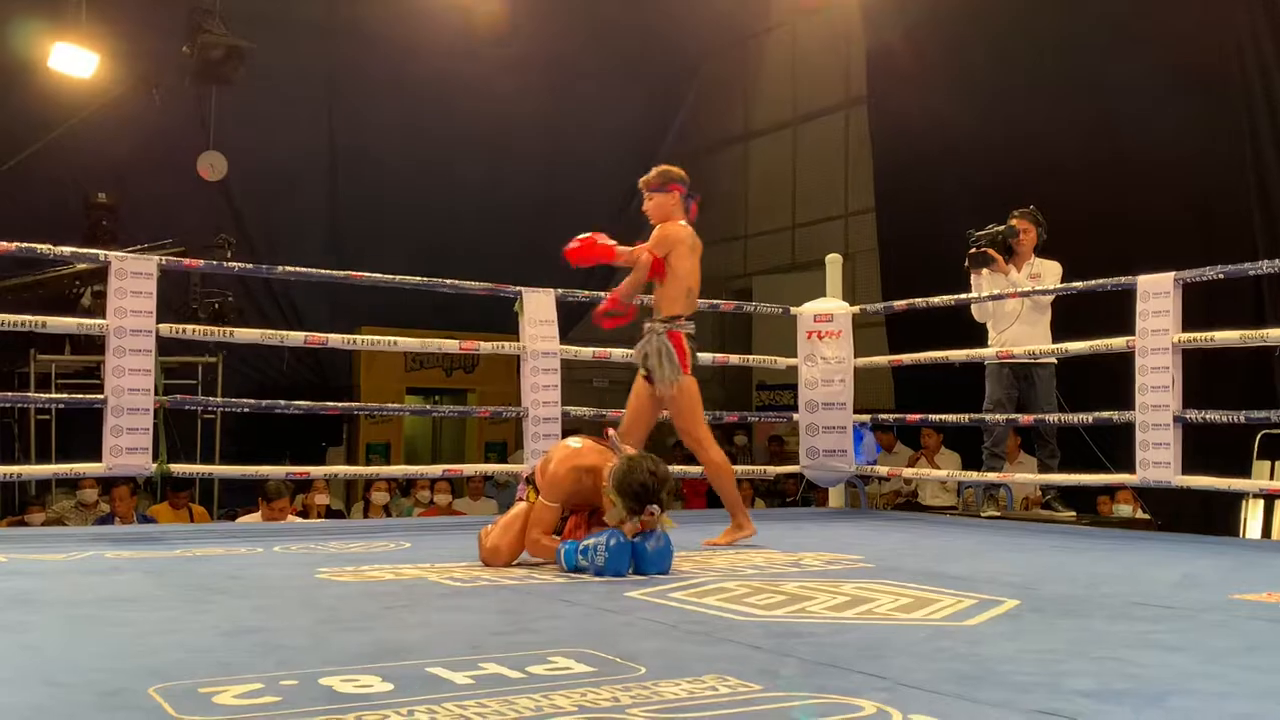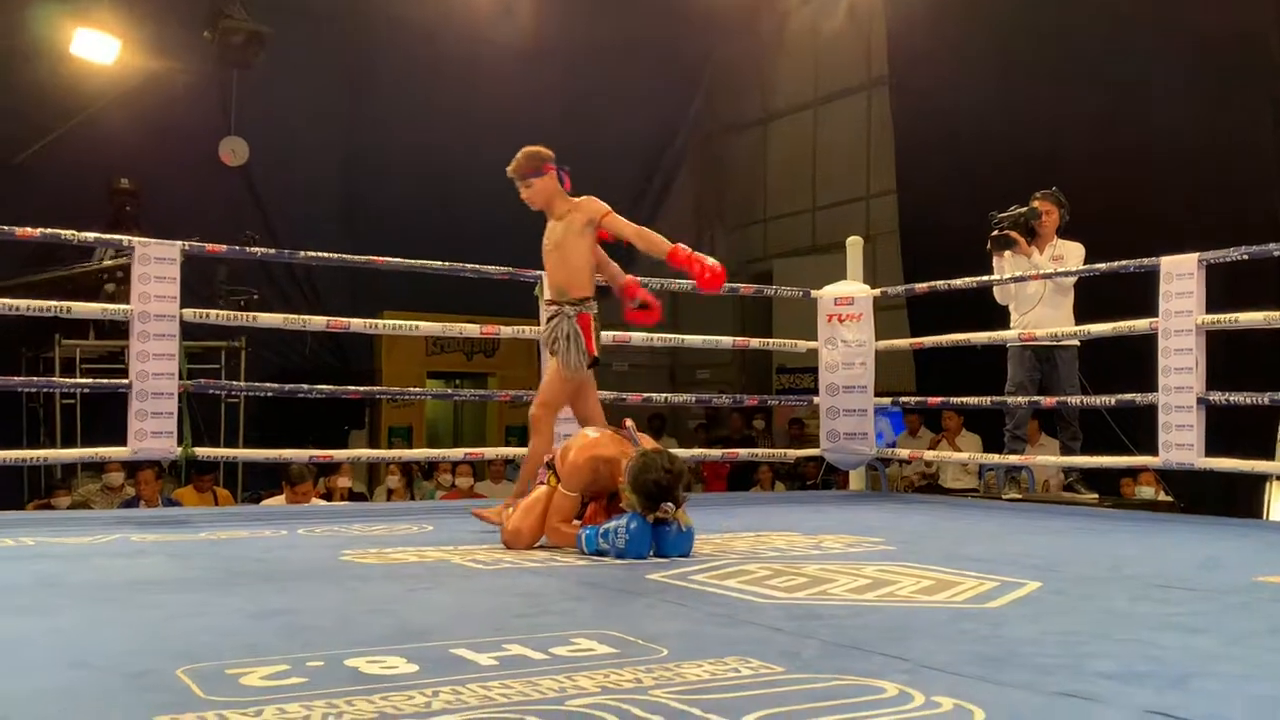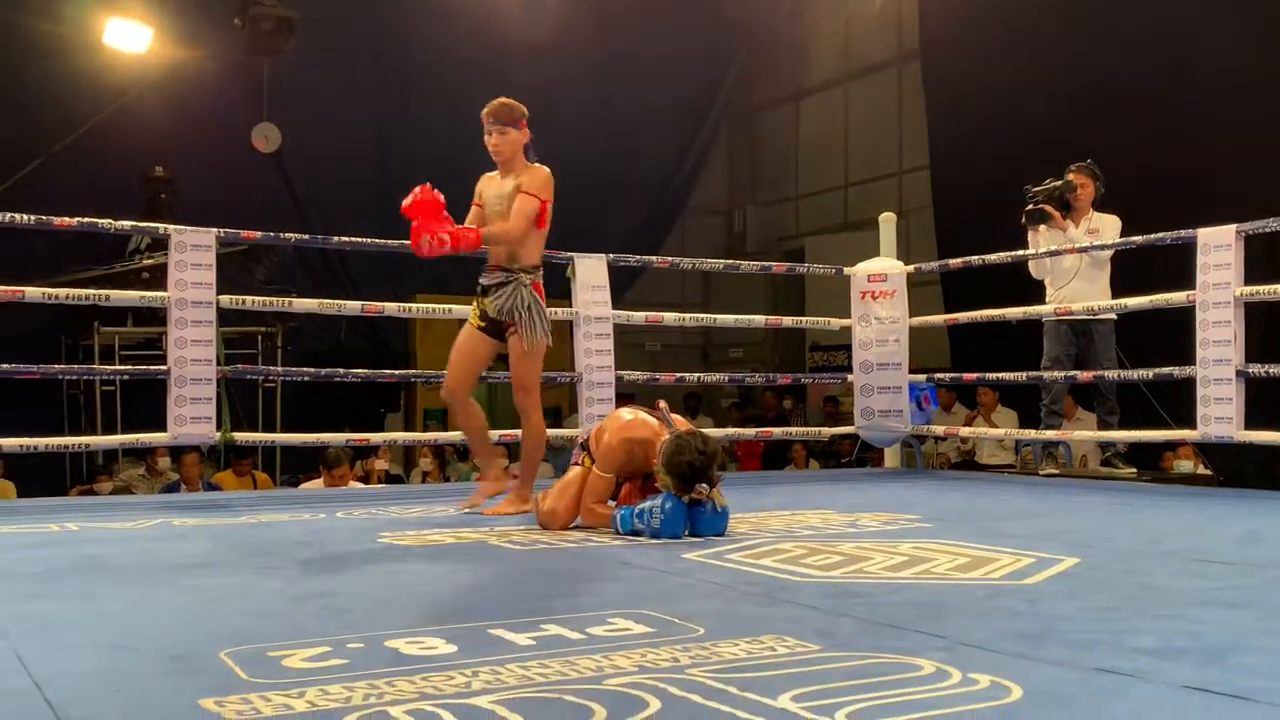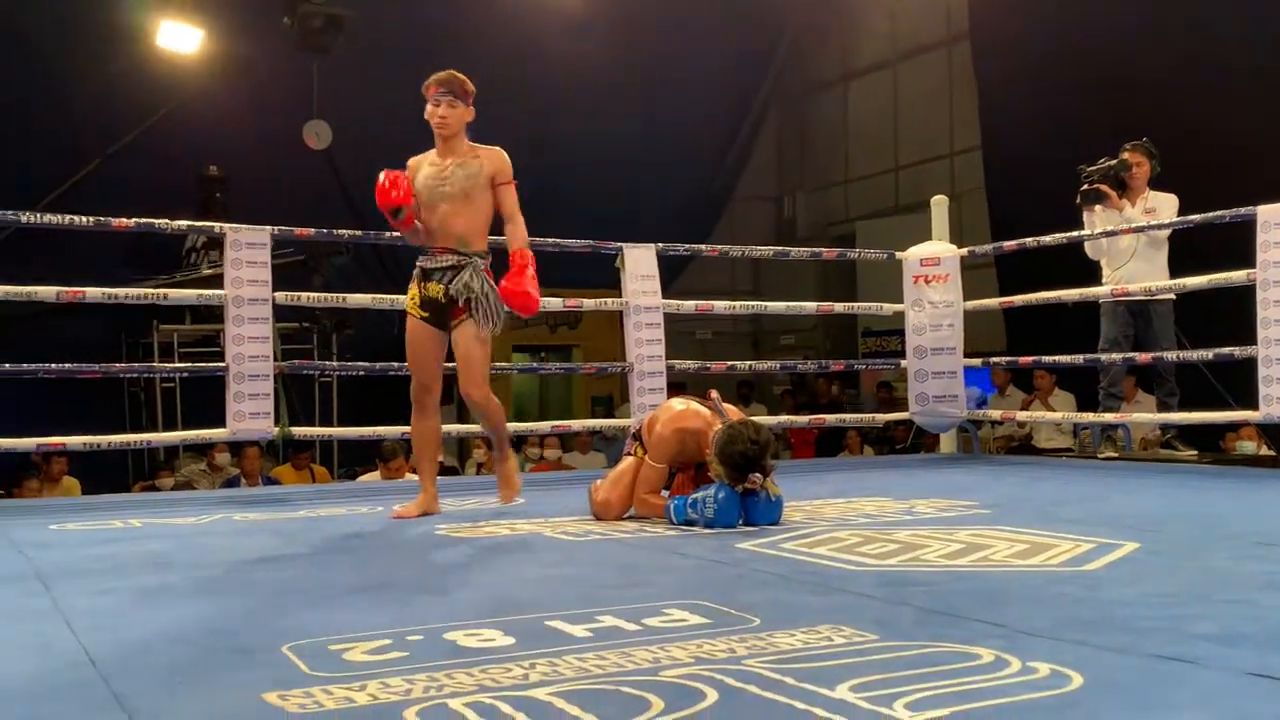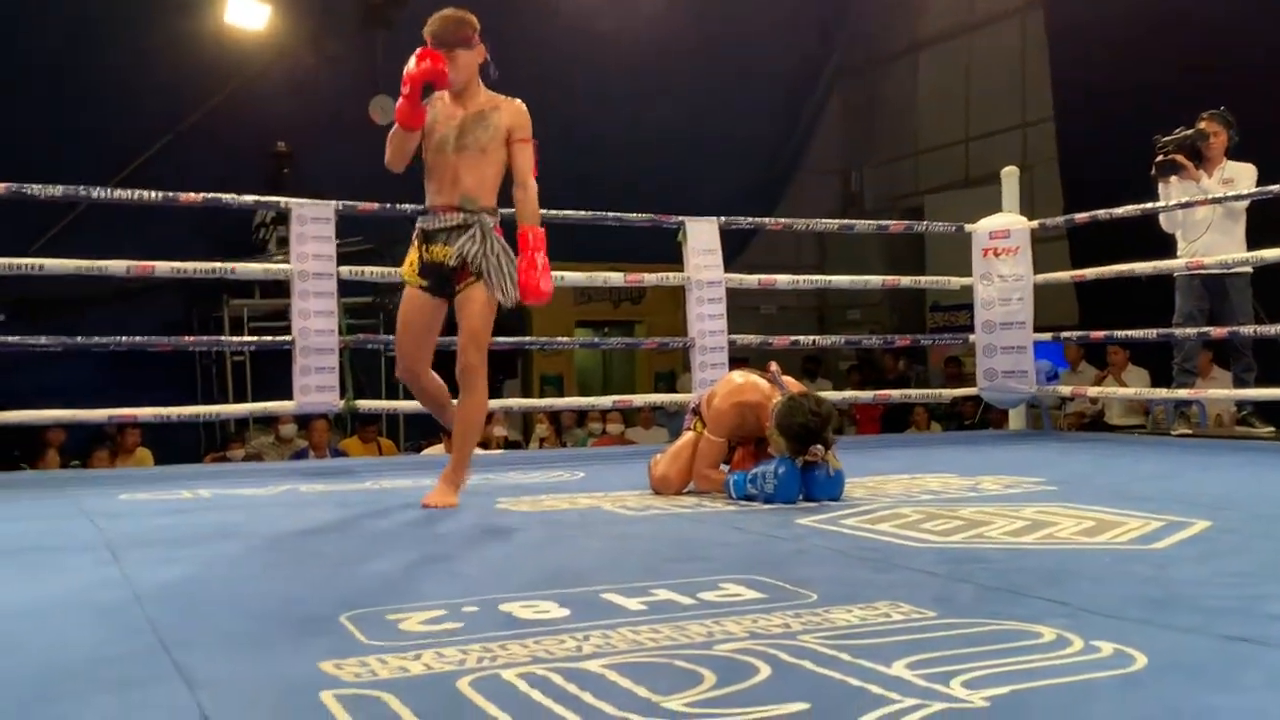
dt=0.5s
person 1, frame 1
left shoulder: (669, 232)
right shoulder: (682, 236)
left elbow: (635, 282)
right elbow: (634, 257)
left wrist: (612, 305)
right wrist: (605, 250)
left hip: (669, 340)
right hip: (662, 342)
left knee: (697, 439)
right knee: (628, 439)
left ankle: (740, 521)
person 1, frame 2
left shoulder: (586, 209)
right shoulder: (552, 222)
left elbow: (636, 234)
left wrist: (683, 256)
right wrist: (631, 292)
left hip: (577, 323)
right hip: (559, 322)
left knee: (541, 415)
right knee: (590, 421)
left ankle: (514, 506)
person 1, frame 3
left shoulder: (538, 176)
right shoulder: (486, 183)
left elbow: (513, 231)
right elbow: (468, 234)
left wrist: (455, 239)
right wrist: (434, 220)
left hip: (523, 292)
right hip: (489, 294)
left knee: (525, 399)
right knee: (453, 392)
left ankle: (523, 492)
right ankle: (491, 474)
person 1, frame 4
left shoulder: (491, 159)
right shoulder: (417, 167)
left elbow: (514, 221)
right elbow: (418, 234)
left wrist: (522, 269)
right wrist: (397, 210)
left hip: (470, 278)
right hip: (425, 278)
left knee: (475, 392)
right knee: (422, 392)
left ankle: (504, 455)
right ankle: (427, 492)
person 1, frame 5
left shoulder: (510, 112)
right shoulder: (428, 108)
left elbow: (525, 185)
right elbow: (395, 162)
left wrist: (532, 252)
right wrist: (413, 100)
left hip: (478, 238)
right hip: (428, 239)
left knee: (471, 364)
right knee: (410, 368)
left ankle: (452, 478)
right ankle: (462, 433)
person 2, frame 1
left shoulder: (1050, 268)
right shoulder: (991, 270)
left elbow: (1042, 299)
right elbow: (981, 315)
left wrist: (1007, 273)
right wrist: (977, 276)
left hip: (1039, 361)
right hip: (1001, 360)
left knee: (1046, 429)
right knee: (995, 429)
left ankle: (1049, 495)
right ankle: (990, 495)
person 2, frame 2
left shoulder: (1073, 250)
right shoulder: (1014, 252)
left elbow: (1065, 281)
right elbow: (1003, 298)
left wrist: (1031, 255)
right wrist: (999, 258)
left hip: (1062, 342)
right hip: (1023, 342)
left knee: (1068, 411)
right knee: (1017, 410)
left ankle: (1072, 476)
right ankle: (1012, 477)
person 2, frame 3
left shoulder: (1109, 222)
right shoulder: (1049, 226)
left elbow: (1101, 254)
right elbow: (1039, 272)
left wrist: (1066, 228)
right wrist: (1034, 232)
left hip: (1098, 316)
right hip: (1059, 316)
left knee: (1105, 385)
right knee: (1053, 386)
left ankle: (1109, 452)
right ankle: (1049, 453)
person 2, frame 4
left shoulder: (1166, 201)
right shoulder: (1105, 206)
left elbow: (1158, 233)
right elbow: (1095, 253)
left wrist: (1122, 208)
right wrist: (1090, 213)
left hip: (1156, 297)
right hip: (1116, 297)
left knee: (1165, 366)
right knee: (1111, 368)
left ankle: (1169, 433)
right ankle: (1108, 436)
person 2, frame 5
left shoulder: (1244, 171)
right shoulder: (1180, 177)
left elbow: (1236, 204)
right elbow: (1170, 225)
left wrist: (1198, 179)
right wrist: (1164, 184)
left hip: (1233, 270)
right hip: (1191, 271)
left knee: (1241, 341)
right knee: (1186, 343)
left ankle: (1246, 410)
right ankle: (1182, 413)
person 3, frame 1
left shoulder: (639, 473)
right shoulder: (566, 470)
right elbow: (534, 539)
right hip: (541, 493)
right knee: (495, 554)
right ankle: (493, 530)
person 3, frame 2
left shoulder: (658, 464)
right shoulder: (585, 461)
right elbow: (554, 528)
left wrist: (672, 517)
right wrist: (600, 539)
right hip: (561, 476)
right knee: (517, 536)
right ankle: (514, 512)
person 3, frame 3
left shoulder: (691, 441)
right shoulder: (619, 442)
right elbow: (589, 509)
left wrist: (709, 497)
right wrist: (634, 520)
left hip: (643, 471)
right hip: (595, 456)
right knee: (552, 517)
right ankle: (549, 494)
person 3, frame 4
left shoulder: (743, 432)
right shoulder: (671, 432)
right elbow: (642, 499)
left wrist: (760, 487)
right wrist: (687, 509)
left hip: (695, 459)
right hip: (648, 445)
right knee: (606, 508)
right ankle: (600, 487)
person 3, frame 5
left shoulder: (806, 405)
right shoulder: (730, 405)
right elbow: (702, 475)
right hip: (707, 423)
right knee: (665, 482)
right ankle: (660, 460)
